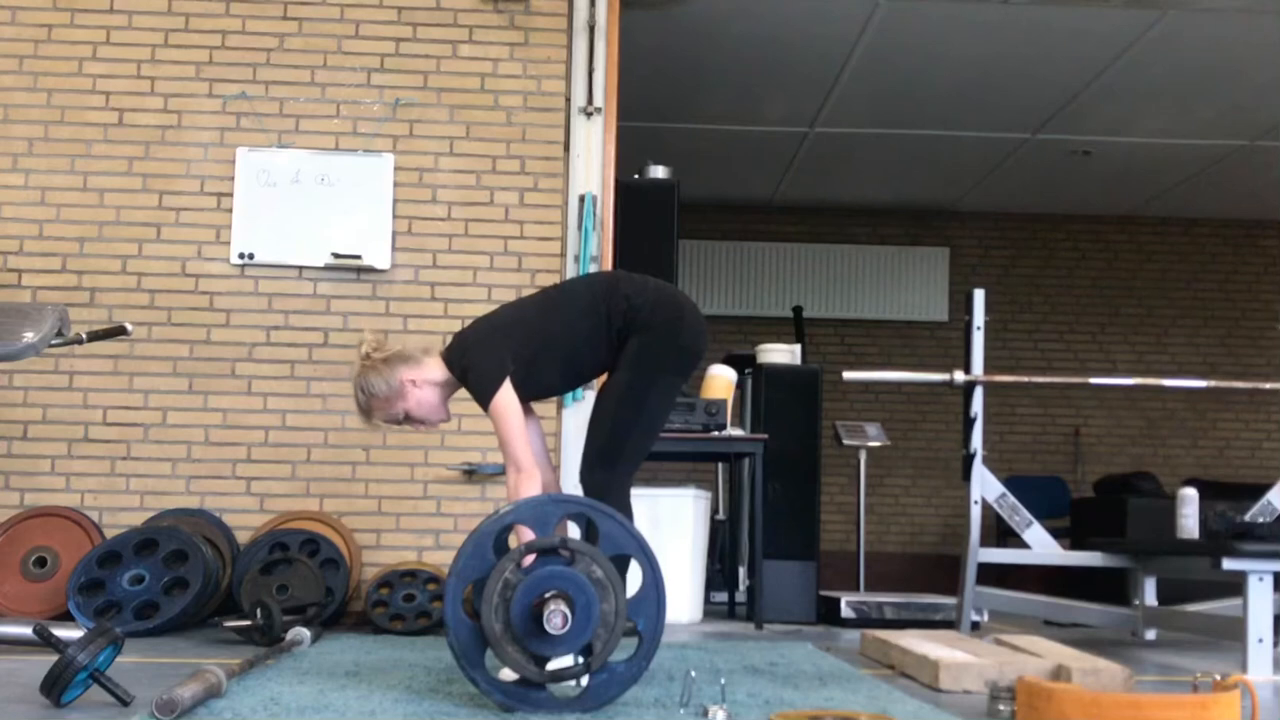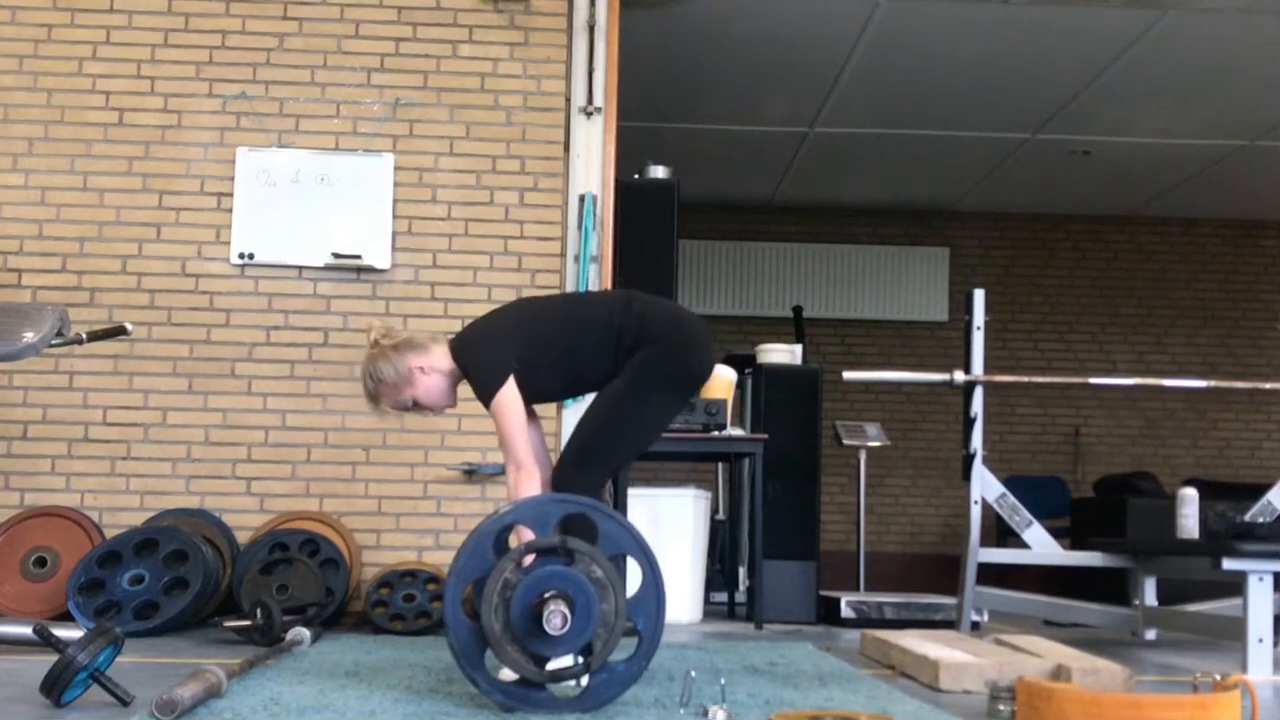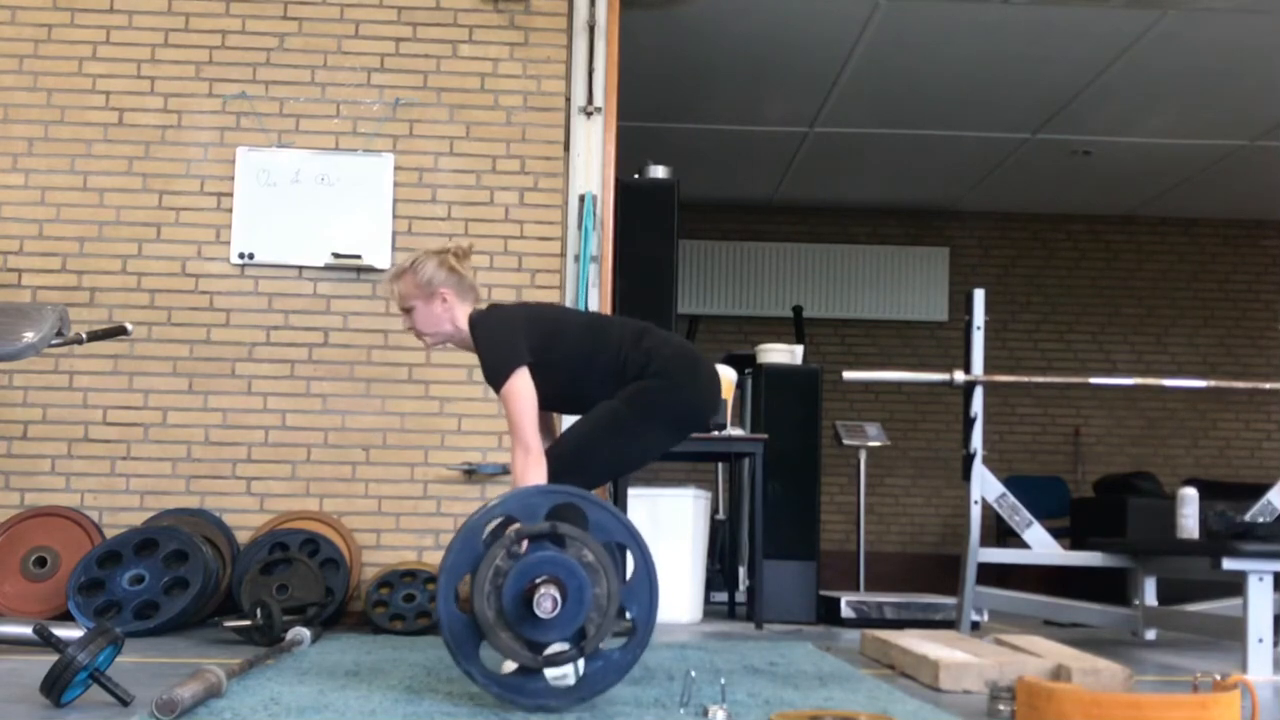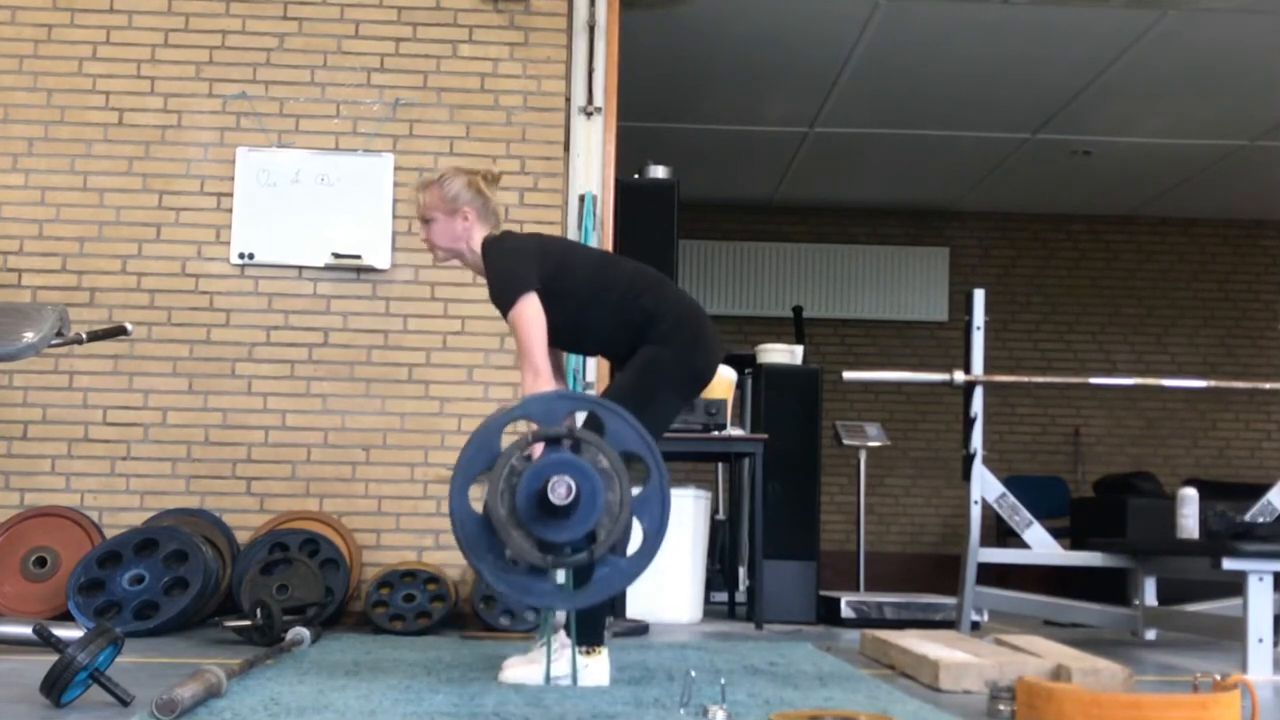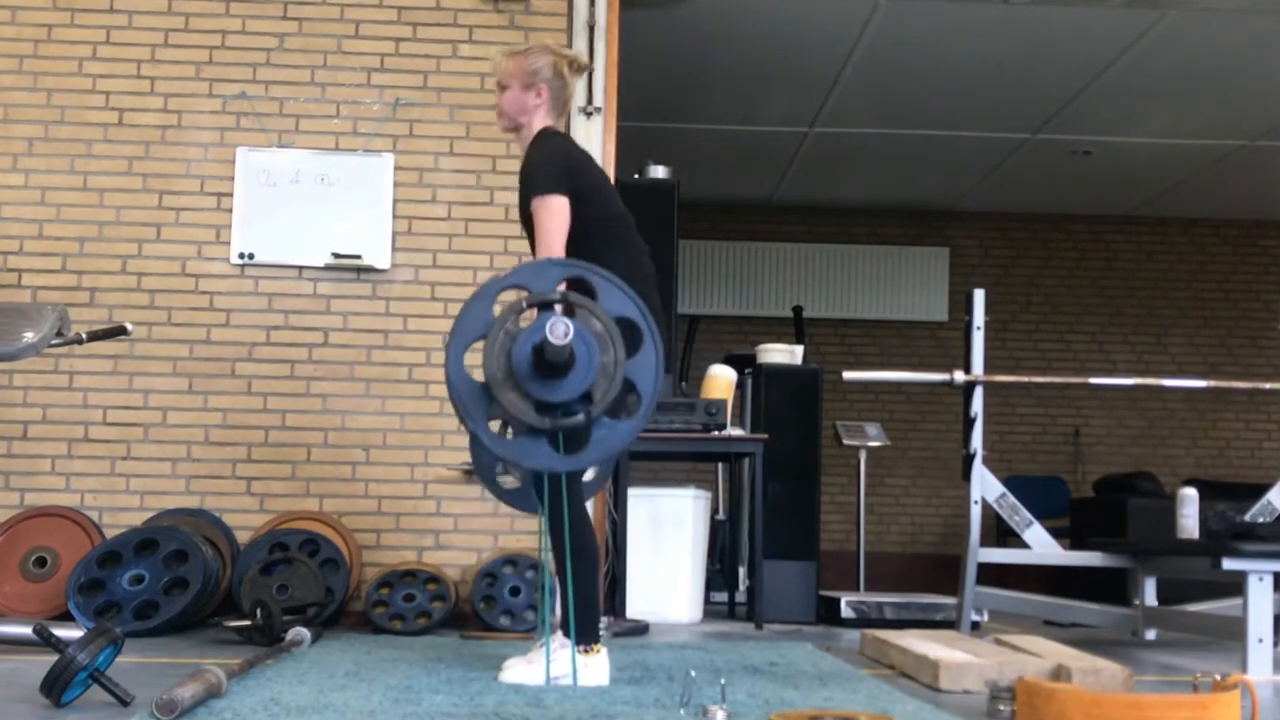
dt=0.7s
person 1, frame 1
left shoulder: (478, 361)
right shoulder: (479, 361)
left elbow: (523, 473)
right elbow: (540, 471)
left hip: (662, 327)
right hip: (652, 329)
left knee: (603, 476)
right knee: (602, 476)
person 1, frame 2
left shoulder: (481, 357)
right shoulder: (485, 353)
left elbow: (522, 470)
right elbow: (538, 469)
left hip: (671, 346)
right hip: (669, 345)
left knee: (575, 478)
right knee: (574, 479)
person 1, frame 3
left shoulder: (495, 335)
right shoulder: (504, 330)
left elbow: (528, 451)
right elbow: (541, 446)
left hip: (673, 384)
right hip: (678, 382)
left knee: (558, 482)
right knee: (558, 482)
person 1, frame 4
left shoulder: (506, 259)
right shoulder: (517, 257)
left elbow: (537, 375)
right elbow: (549, 373)
left hip: (674, 345)
right hip: (673, 345)
left ankle: (586, 651)
right ankle: (580, 636)
person 1, frame 5
left shoulder: (545, 157)
right shoulder: (560, 156)
left elbow: (551, 266)
left knee: (558, 485)
right knee: (559, 484)
left ankle: (584, 650)
right ankle: (576, 637)
